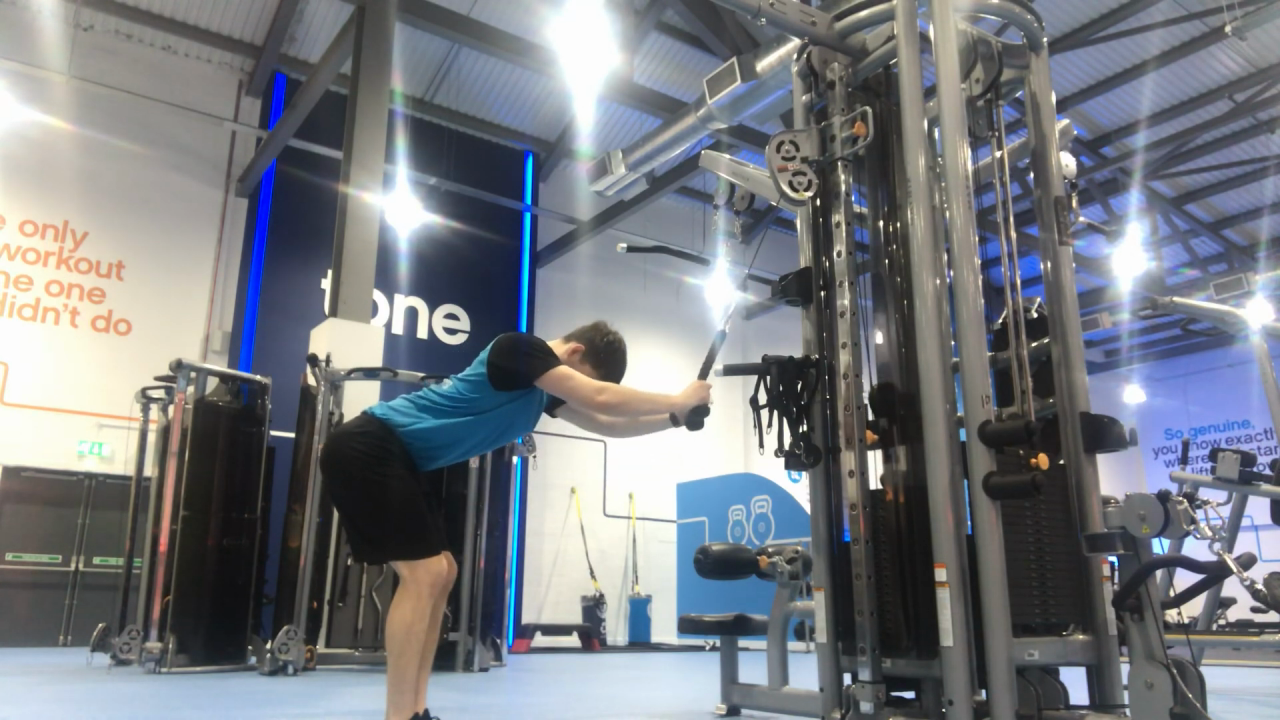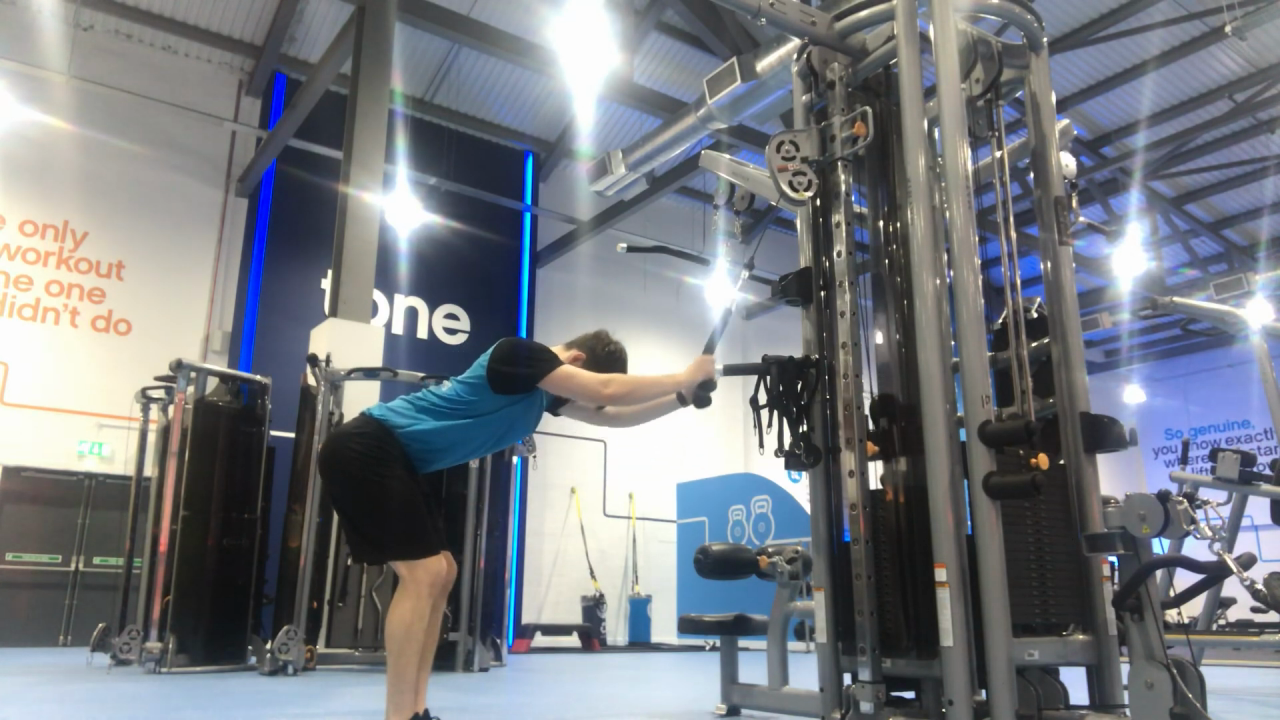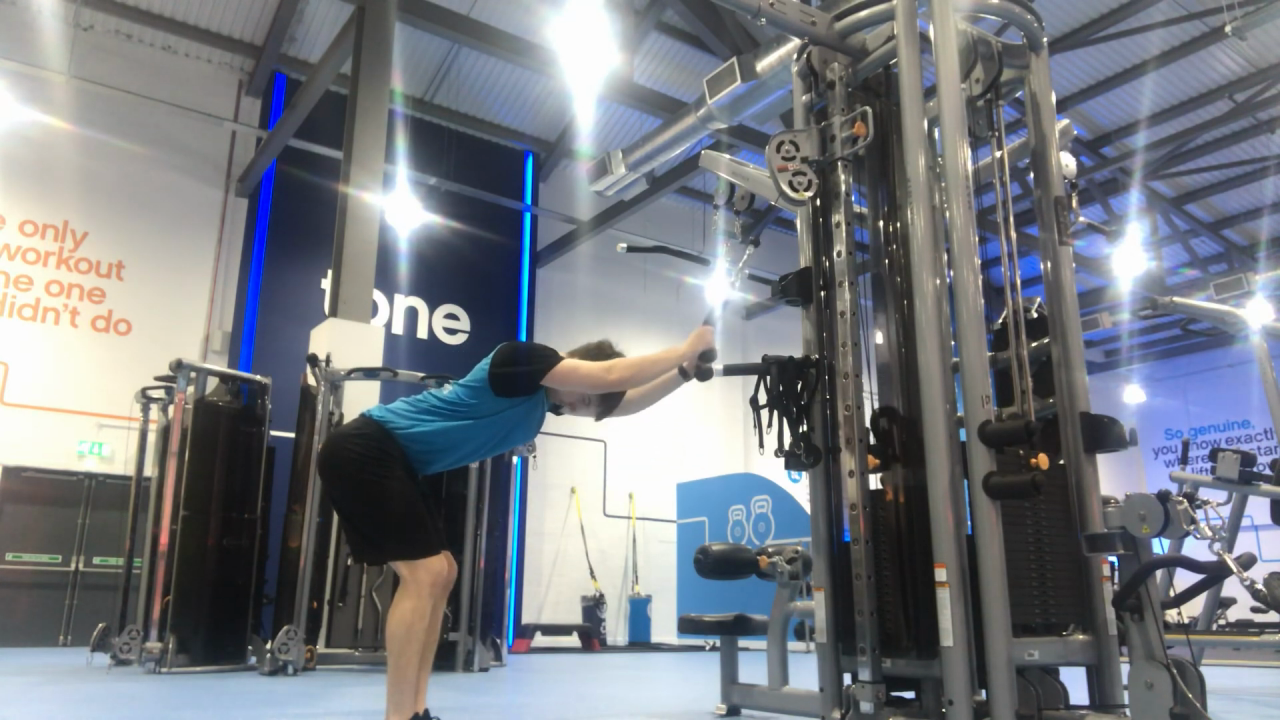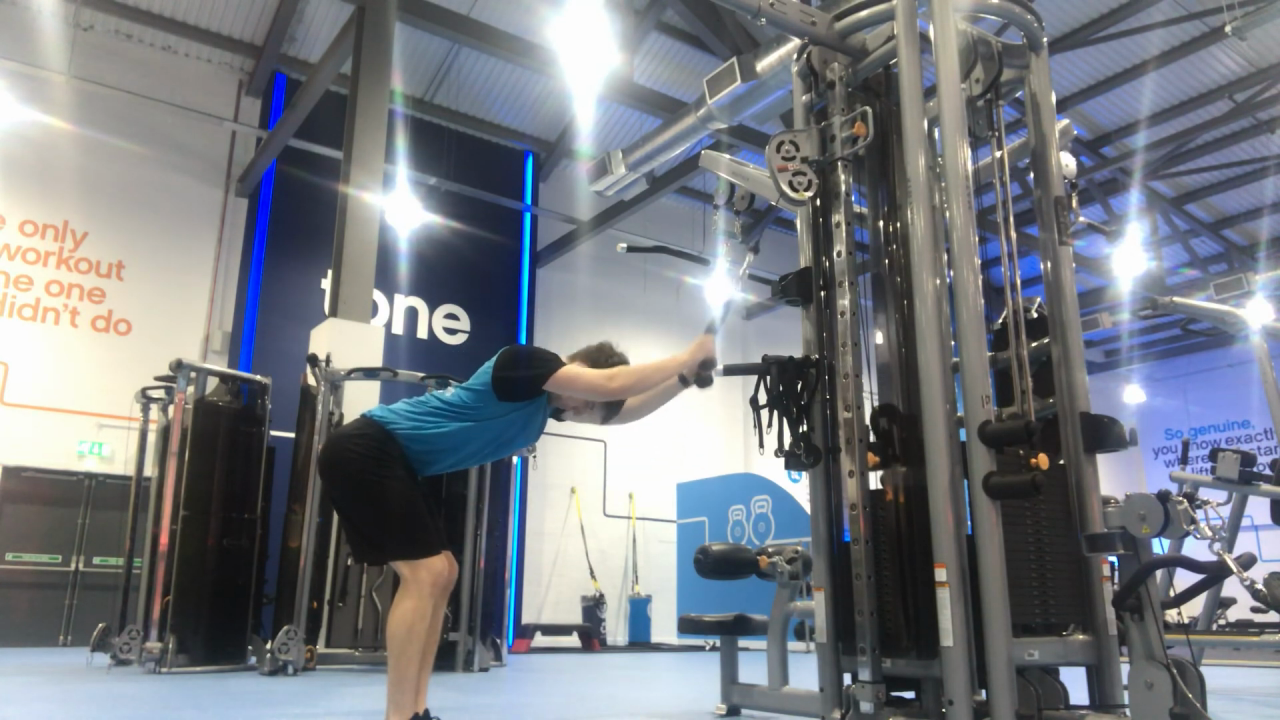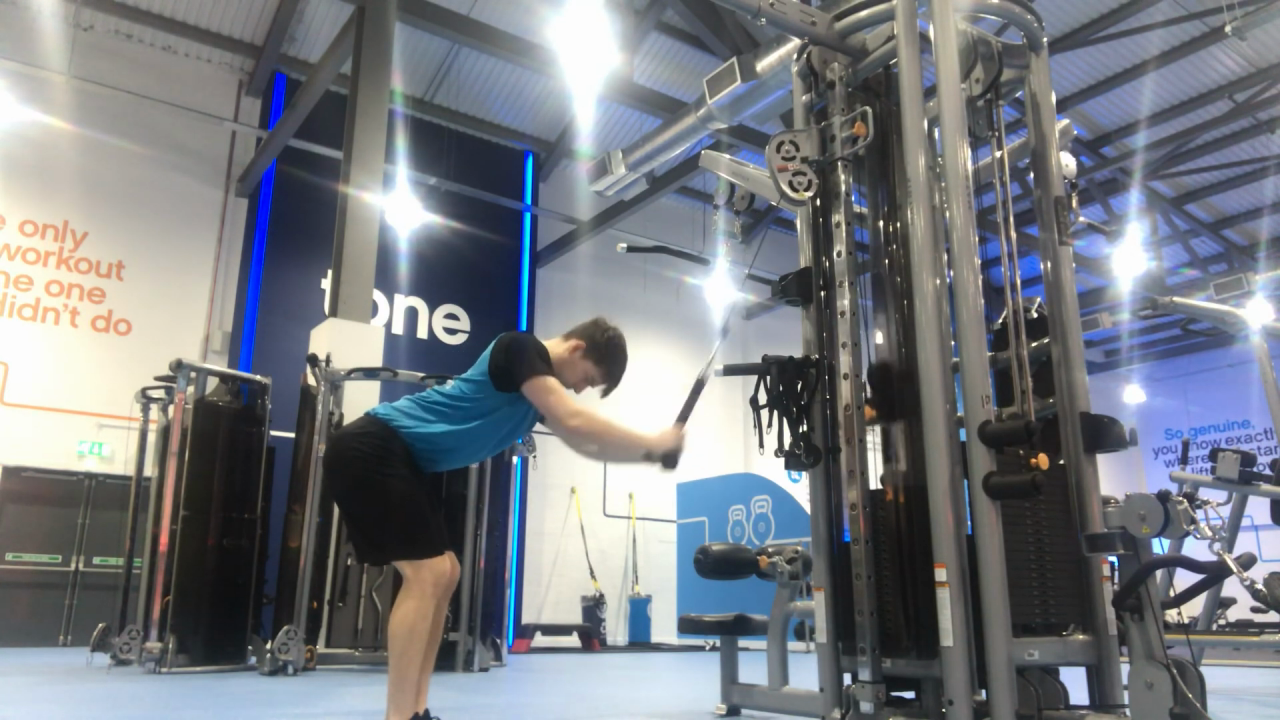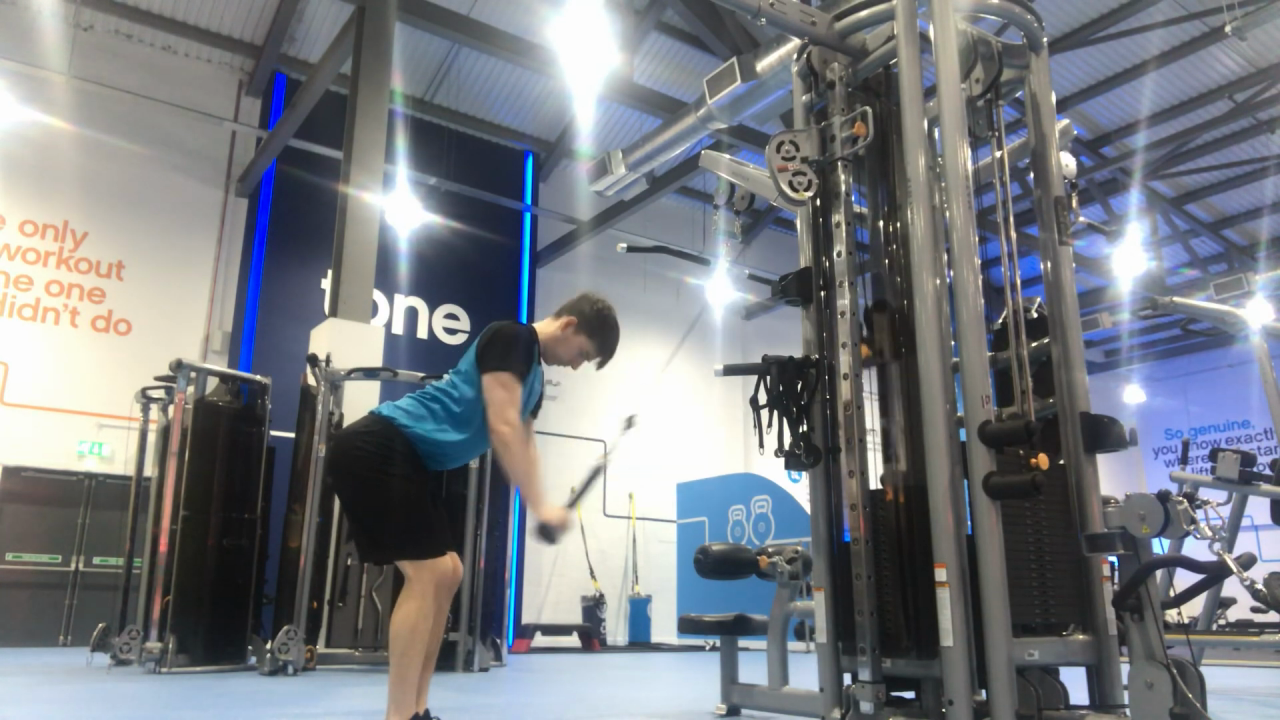
dt=0.3s
person 1, frame 1
left shoulder: (543, 385)
right shoulder: (520, 349)
left elbow: (607, 422)
right elbow: (601, 399)
left wrist: (676, 416)
right wrist: (678, 400)
left hip: (392, 457)
right hip: (367, 449)
left knee: (439, 573)
right knee: (423, 573)
person 1, frame 2
left shoulder: (544, 389)
right shoulder: (519, 354)
left elbow: (614, 413)
right elbow: (609, 388)
left wrist: (683, 395)
right wrist: (686, 376)
left hip: (388, 456)
right hip: (366, 450)
left knee: (439, 572)
right knee: (423, 574)
person 1, frame 3
left shoulder: (544, 389)
right shoulder: (521, 359)
left elbow: (623, 401)
right elbow: (612, 377)
left wrist: (685, 371)
right wrist: (686, 349)
left hip: (387, 458)
right hip: (365, 450)
left knee: (439, 573)
right knee: (424, 574)
person 1, frame 4
left shoulder: (548, 395)
right shoulder: (524, 361)
left elbow: (621, 409)
right elbow: (611, 385)
left wrist: (684, 377)
right wrist: (688, 359)
left hip: (387, 458)
right hip: (365, 451)
left knee: (441, 573)
right knee: (424, 574)
person 1, frame 5
left shoulder: (540, 388)
right shoulder: (520, 350)
left elbow: (587, 443)
right elbow: (575, 422)
left wrist: (648, 450)
right wrist: (651, 442)
left hip: (392, 458)
right hip: (370, 450)
left knee: (441, 573)
right knee: (427, 574)
person 1, frame 6
left shoulder: (533, 373)
right shoulder: (511, 338)
left elbow: (520, 444)
right elbow: (503, 427)
left wrist: (540, 508)
right wrist: (539, 507)
left hip: (409, 460)
right hip: (377, 450)
left knee: (445, 575)
right knee: (430, 573)
